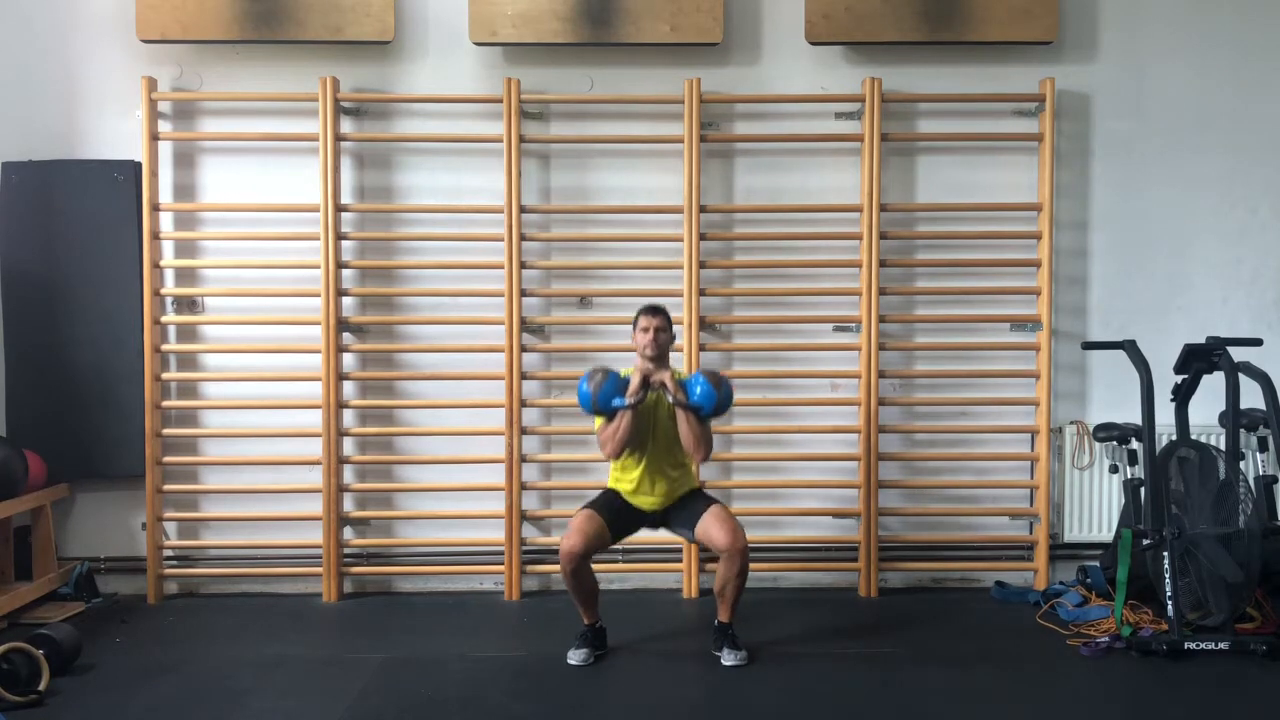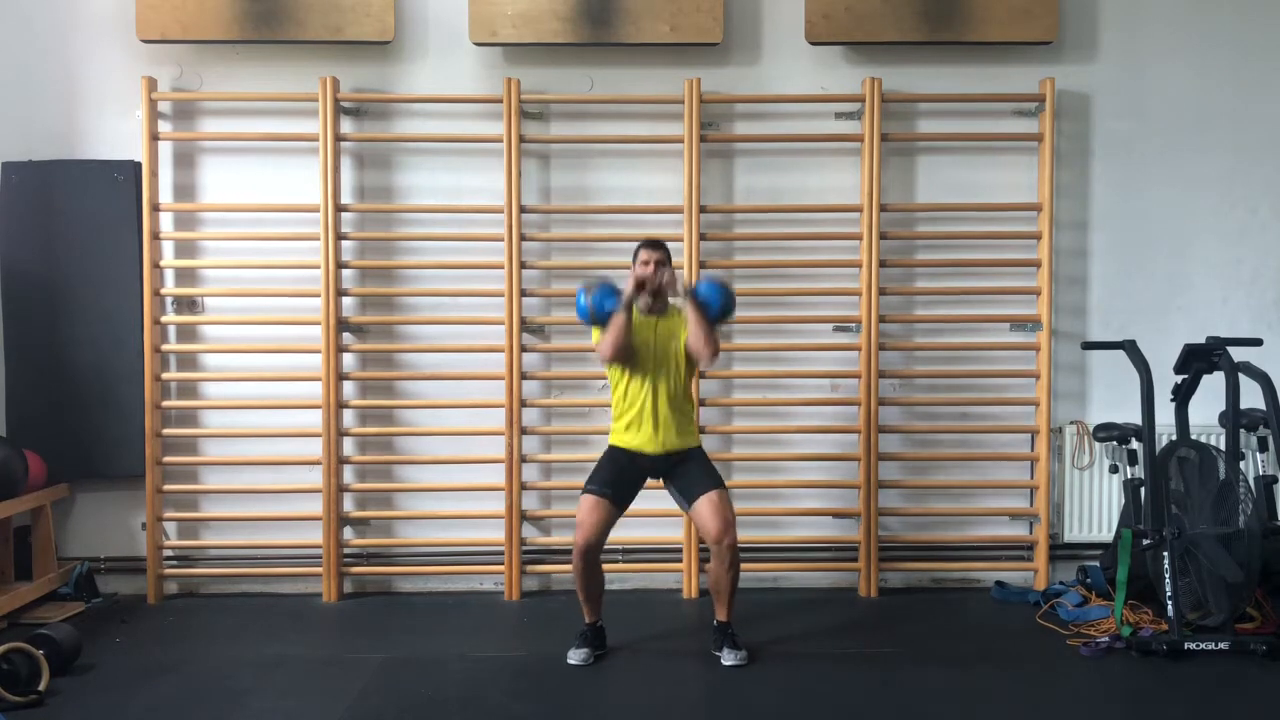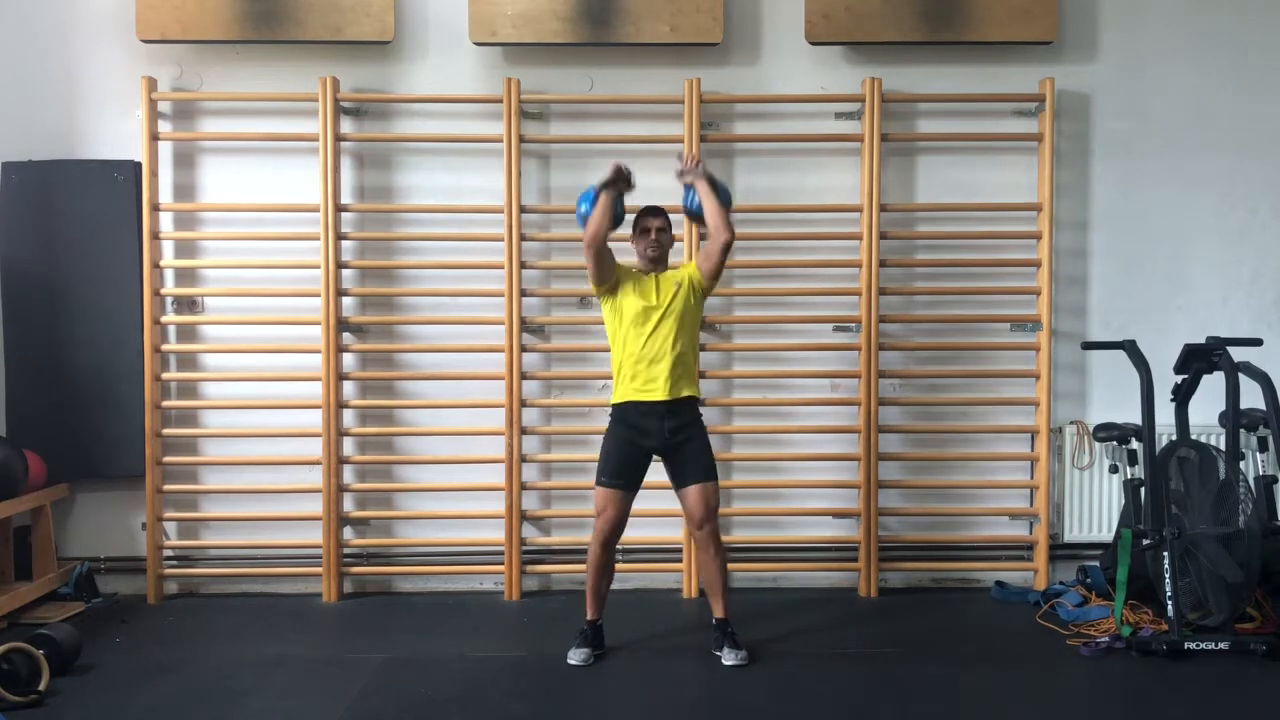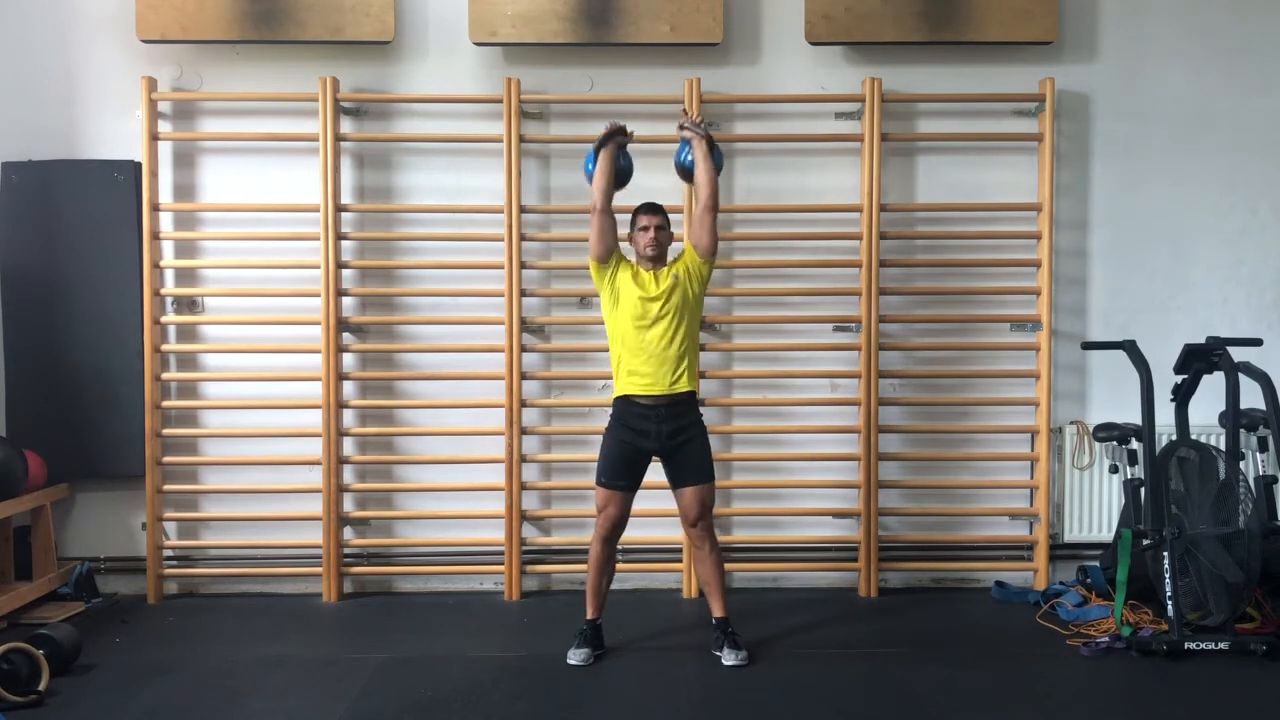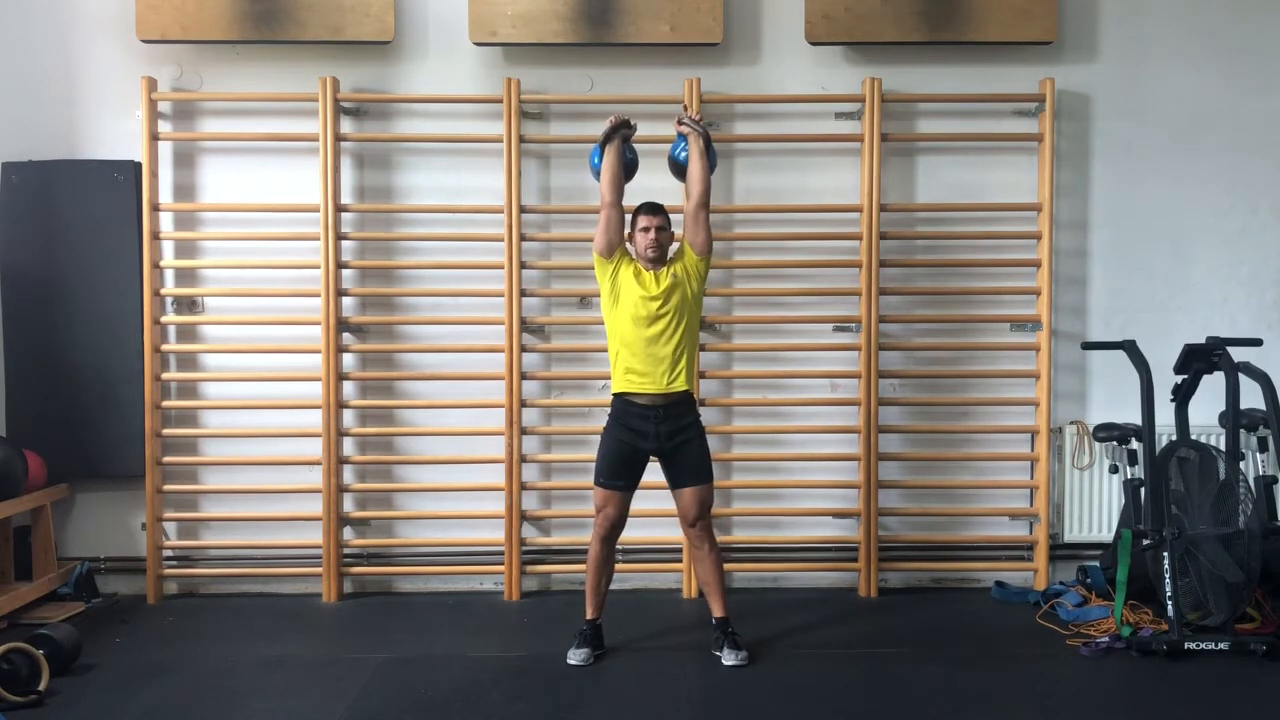
dt=0.2s
person 1, frame 1
left shoulder: (689, 390)
left elbow: (701, 452)
right elbow: (609, 449)
left wrist: (677, 397)
right wrist: (634, 395)
left hip: (680, 495)
right hip: (624, 495)
left knee: (733, 543)
right knee: (572, 548)
left ankle: (724, 630)
right ankle: (592, 629)
person 1, frame 2
left shoulder: (687, 321)
right shoulder: (615, 321)
left elbow: (708, 356)
right elbow: (609, 353)
left wrist: (686, 298)
right wrist: (628, 302)
left hip: (682, 450)
right hip: (626, 449)
left knee: (723, 536)
right knee: (585, 541)
left ankle: (723, 630)
right ankle: (592, 630)
person 1, frame 3
left shoulder: (688, 282)
right shoulder: (616, 285)
left elbow: (723, 238)
right elbow: (592, 243)
left wrist: (701, 183)
right wrist: (611, 191)
left hip: (683, 414)
right hip: (629, 415)
left knee: (705, 525)
right knee: (606, 527)
left ankle: (722, 628)
right ankle: (592, 628)
person 1, frame 4
left shoulder: (689, 273)
right shoulder: (613, 275)
left elbow: (707, 205)
right elbow: (598, 209)
left wrist: (699, 142)
right wrist: (609, 149)
left hip: (682, 414)
right hip: (630, 414)
left knee: (699, 526)
right knee: (607, 528)
left ankle: (722, 627)
right ankle: (591, 628)
person 1, frame 5
left shoulder: (689, 272)
right shoulder: (615, 272)
left elbow: (699, 203)
right elbow: (609, 203)
left wrist: (695, 138)
right wrist: (614, 141)
left hip: (680, 415)
right hip: (627, 414)
left knee: (698, 526)
right knee: (606, 526)
left ankle: (722, 628)
right ankle: (591, 628)
